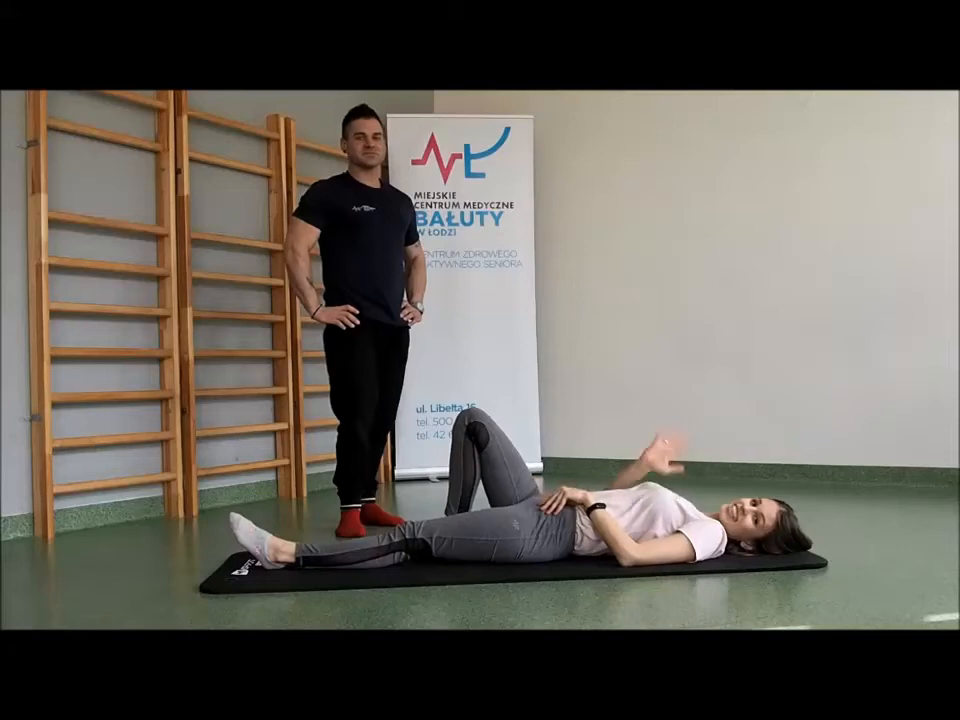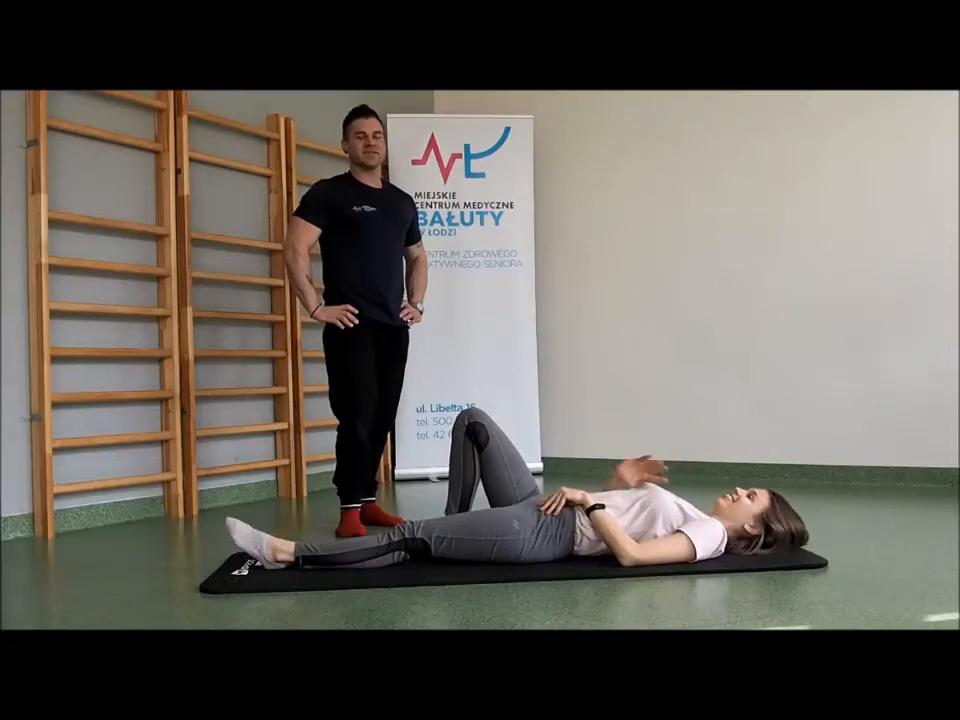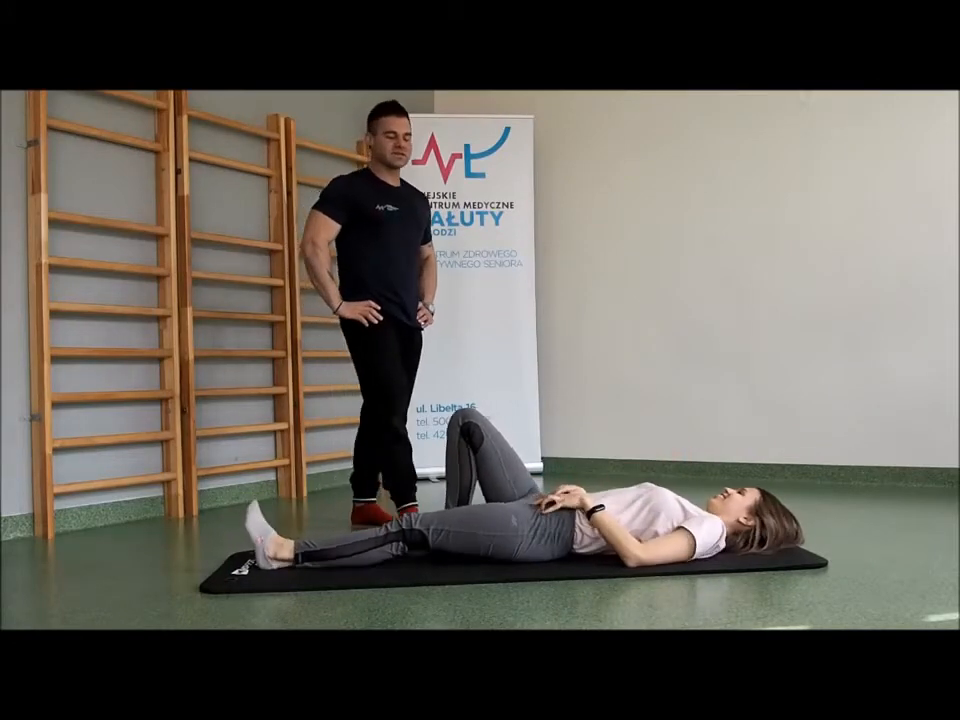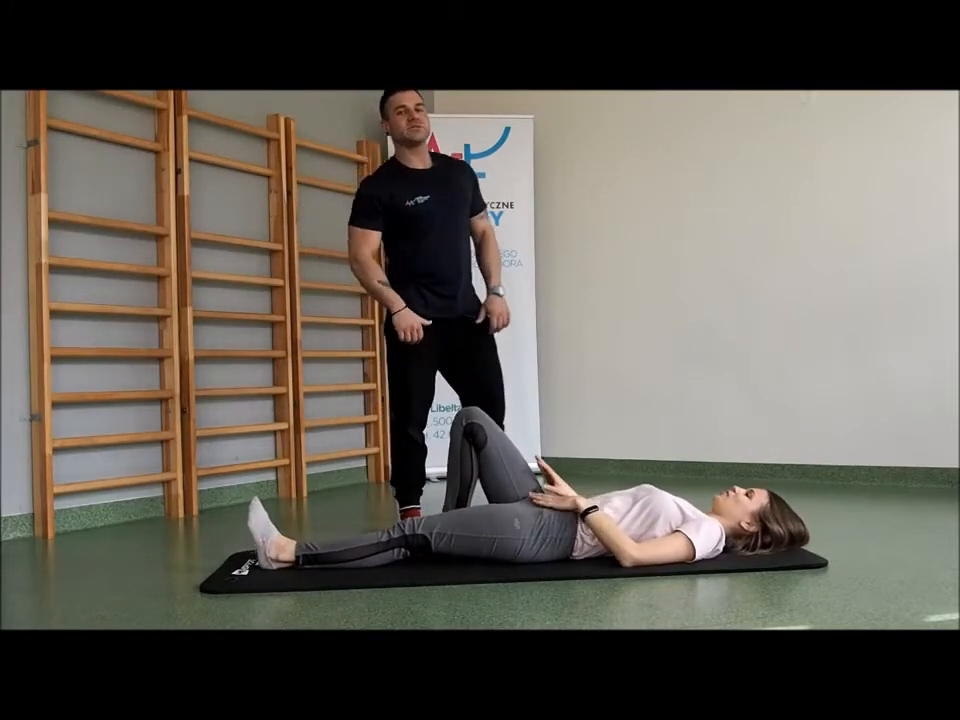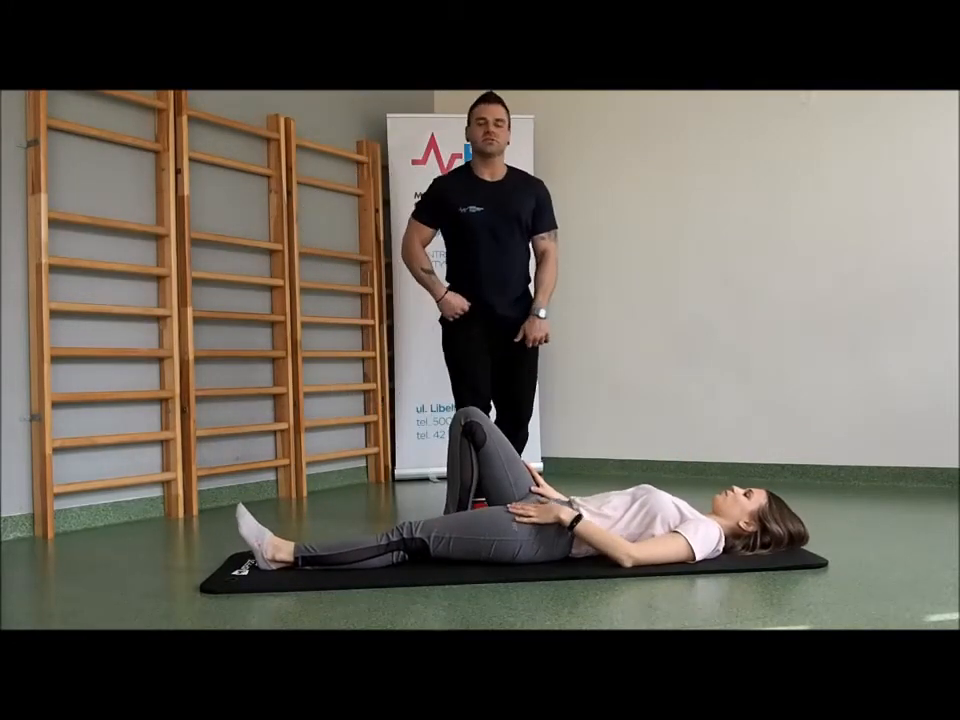
dt=1s
person 1, frame 1
left shoulder: (710, 538)
right shoulder: (697, 516)
left elbow: (632, 554)
left wrist: (586, 500)
right wrist: (643, 466)
left hip: (548, 536)
right hip: (543, 508)
left knee: (410, 536)
right knee: (472, 422)
left ankle: (290, 554)
right ankle: (452, 535)
person 1, frame 2
left shoulder: (711, 537)
right shoulder: (695, 516)
left elbow: (632, 555)
left wrist: (587, 501)
right wrist: (622, 480)
left hip: (548, 536)
right hip: (543, 508)
left knee: (410, 536)
right knee: (473, 421)
left ankle: (288, 554)
right ankle: (453, 533)
person 1, frame 3
left shoulder: (709, 532)
right shoulder: (693, 517)
left elbow: (637, 555)
left wrist: (588, 503)
right wrist: (577, 496)
left hip: (546, 534)
right hip: (544, 507)
left knee: (409, 527)
right knee: (467, 423)
left ankle: (288, 553)
right ankle: (453, 535)
person 1, frame 4
left shoulder: (707, 536)
right shoulder: (692, 517)
left elbow: (631, 554)
left wrist: (582, 504)
right wrist: (569, 490)
left hip: (548, 535)
right hip: (550, 510)
left knee: (411, 535)
right knee: (471, 420)
left ankle: (291, 554)
right ankle: (452, 533)
person 1, frame 5
left shoulder: (707, 537)
right shoulder: (691, 518)
left elbow: (630, 554)
left wrist: (566, 516)
right wrist: (556, 495)
left hip: (548, 538)
right hip: (551, 512)
left knee: (409, 538)
right knee: (470, 421)
left ankle: (289, 555)
right ankle: (452, 533)
person 2, frame 1
left shoulder: (400, 201)
right shoulder: (328, 194)
left elbow: (415, 257)
right elbow: (295, 251)
left wrist: (416, 303)
right wrist: (316, 308)
left hip: (395, 328)
right hip: (351, 327)
left knee: (382, 418)
right knee: (358, 417)
left ankle: (368, 500)
right ankle: (350, 508)
person 2, frame 2
left shoulder: (402, 201)
right shoulder: (328, 193)
left elbow: (417, 257)
right elbow: (295, 250)
left wrist: (417, 303)
right wrist: (316, 307)
left hip: (394, 326)
right hip: (351, 325)
left knee: (382, 417)
right knee: (357, 415)
left ankle: (367, 500)
right ankle: (350, 509)
person 2, frame 3
left shoulder: (417, 199)
right shoulder: (348, 189)
left elbow: (427, 257)
right elbow: (313, 245)
left wrist: (427, 303)
right wrist: (339, 303)
left hip: (409, 323)
right hip: (370, 319)
left knee: (381, 414)
right knee: (390, 411)
left ankle: (364, 501)
right ankle: (407, 507)
person 2, frame 4
left shoulder: (459, 172)
right shoulder: (378, 187)
left elbow: (483, 232)
right elbow: (361, 256)
left wrist: (495, 290)
right wrist: (398, 309)
left hip: (466, 314)
right hip: (415, 319)
left knee: (490, 407)
right knee: (410, 419)
right ankle: (410, 508)
person 2, frame 5
left shoulder: (532, 190)
right shoulder: (446, 189)
left elbow: (547, 253)
right elbow: (411, 246)
left wrist: (539, 313)
right wrist: (441, 294)
left hip: (518, 320)
right hip: (466, 318)
left knee: (516, 416)
right knee: (473, 410)
